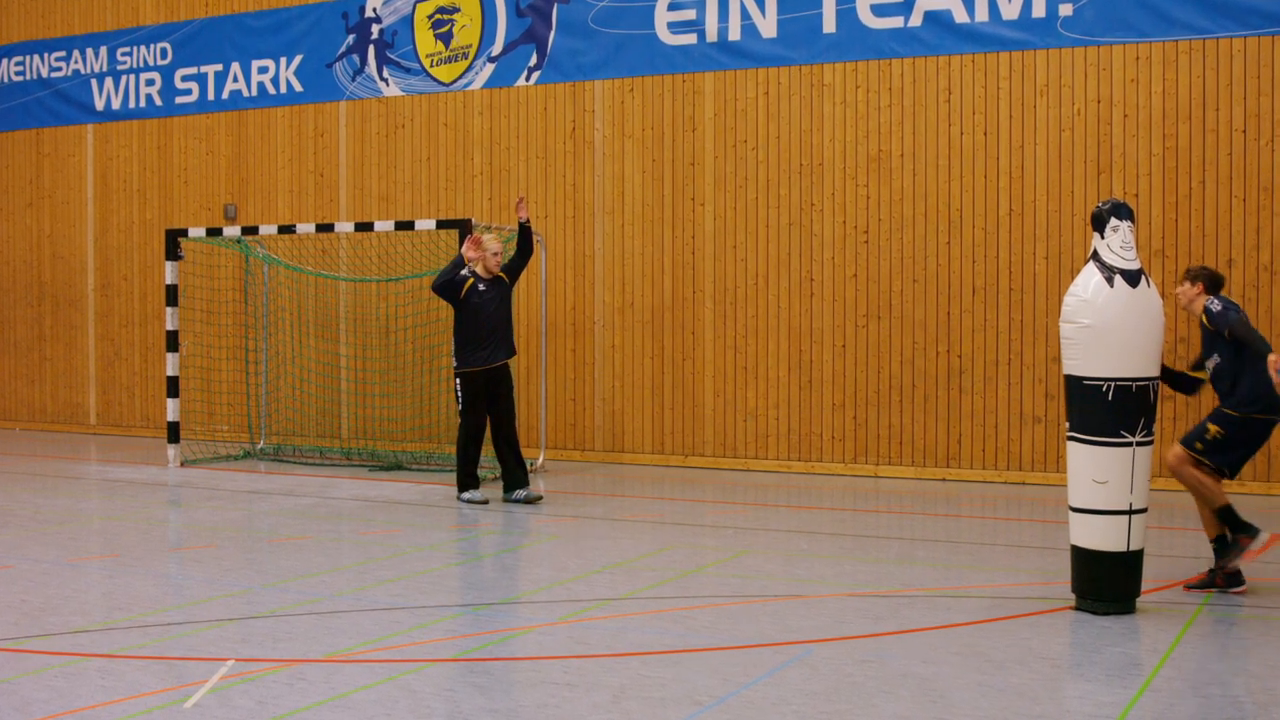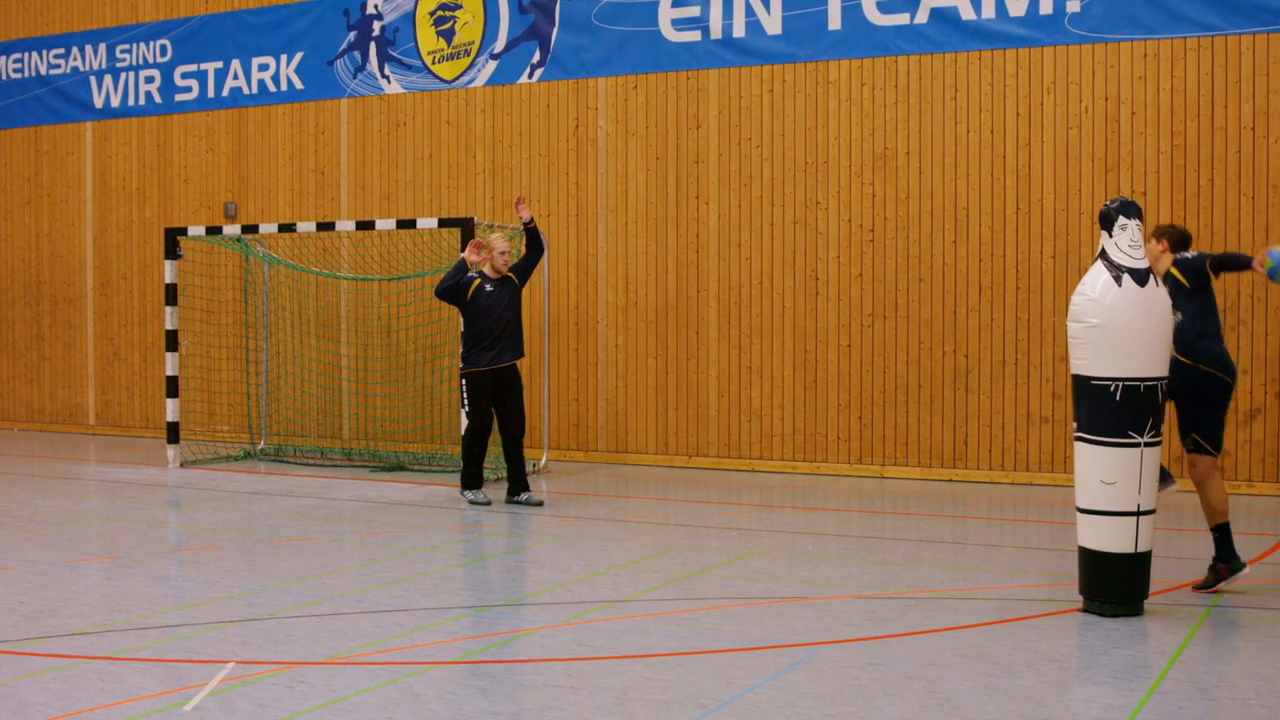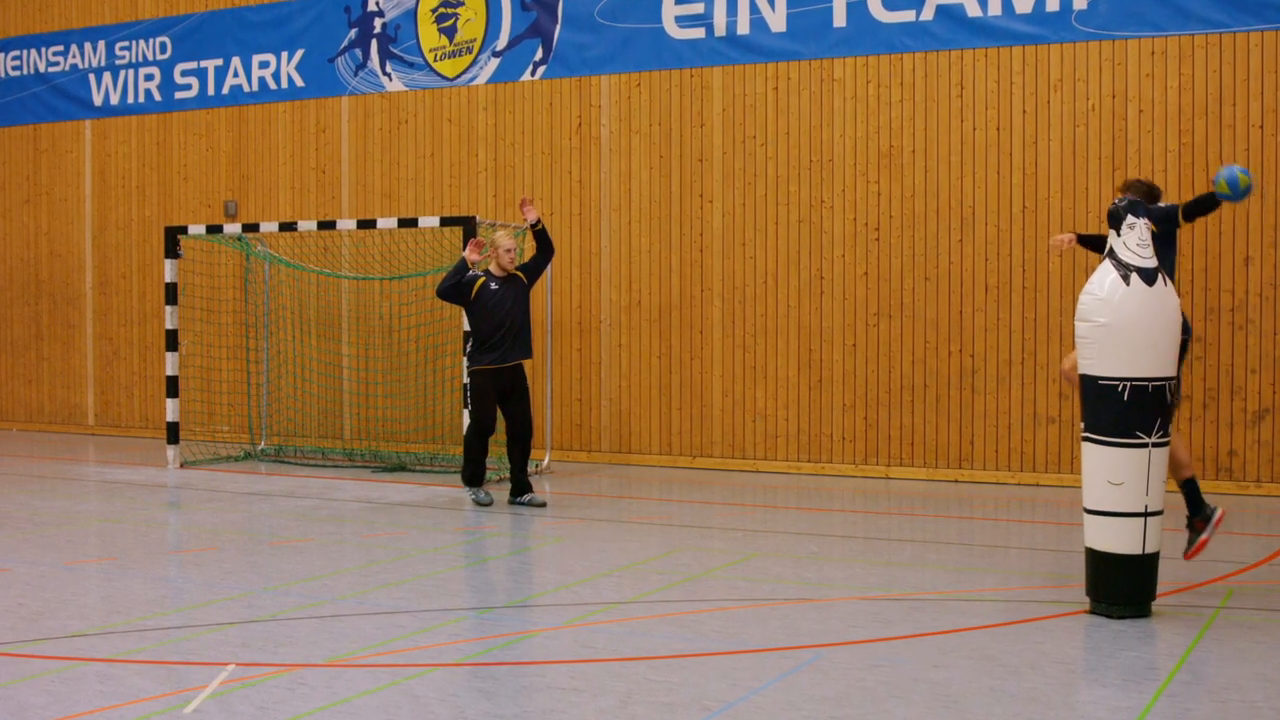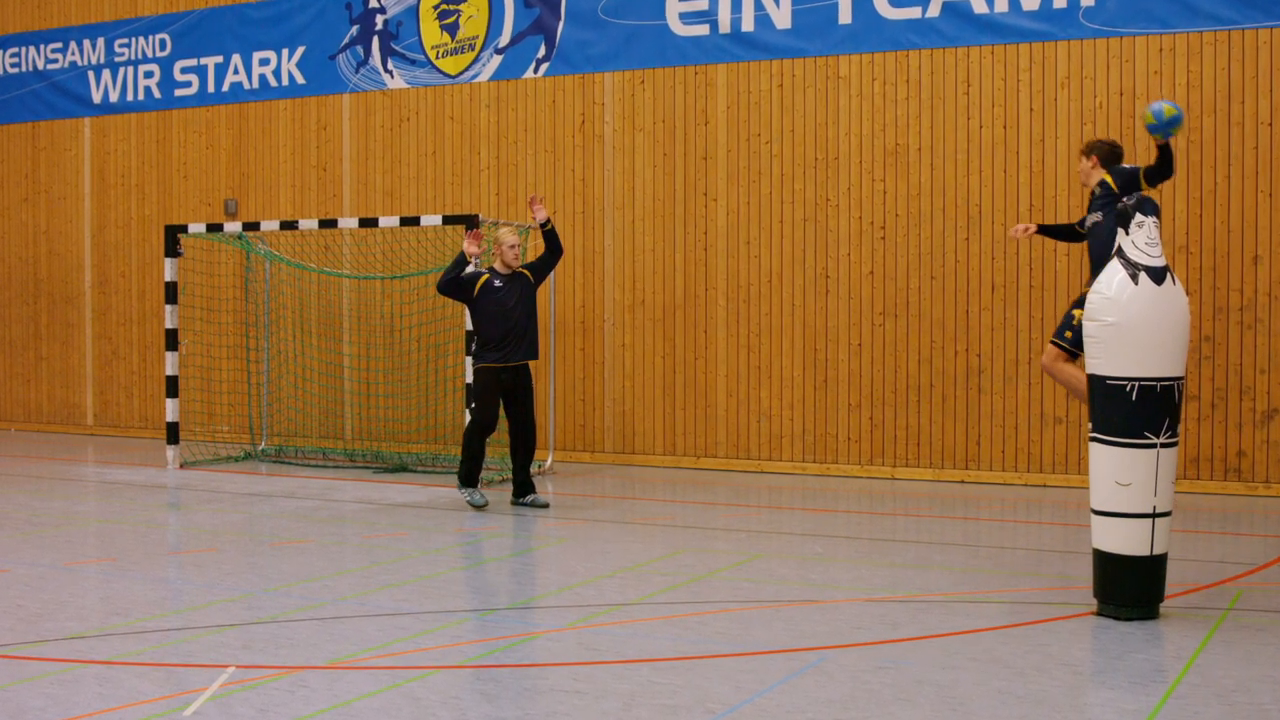
dt=0.7s
person 1, frame 1
left shoulder: (1214, 308)
right shoulder: (1208, 332)
left elbow: (1241, 328)
right elbow: (1189, 385)
right wrist: (1156, 367)
left hip: (1249, 407)
right hip: (1248, 410)
left knee: (1178, 458)
right knee: (1203, 480)
left ankle: (1242, 530)
right ankle: (1227, 572)
person 1, frame 2
left shoulder: (1183, 265)
right shoulder: (1161, 287)
left elbow: (1219, 261)
left wrist: (1253, 261)
left hip: (1200, 366)
right hip: (1210, 375)
right knee: (1203, 468)
left ankle: (1154, 474)
right ankle: (1227, 559)
person 1, frame 3
left shoulder: (1154, 217)
left elbow: (1197, 209)
right elbow: (1112, 246)
left wrist: (1218, 196)
right wrist: (1078, 238)
left knee: (1073, 367)
right ankle: (1199, 513)
person 1, frame 4
left shoulder: (1116, 178)
right shoulder: (1101, 195)
left elbow: (1162, 172)
right elbow: (1077, 233)
left wrist: (1162, 143)
right wrist: (1038, 229)
left knee: (1053, 360)
person 2, frame 1
left shoulder: (503, 279)
right shoulder: (464, 283)
left elbow: (525, 253)
right elbow: (438, 285)
left wrist: (523, 223)
right wrist: (462, 258)
left hip: (499, 367)
right hip: (470, 370)
left knee: (506, 428)
right knee: (472, 428)
left ankle: (515, 486)
right ankle: (467, 487)
person 2, frame 2
left shoulder: (513, 280)
right shoulder: (471, 284)
left elbow: (536, 252)
right elbow: (442, 291)
left wrist: (528, 222)
right wrist: (465, 262)
left hip: (508, 369)
right hip: (477, 370)
left knee: (515, 429)
right knee: (479, 428)
left ankle: (518, 489)
right ankle: (470, 486)
person 2, frame 3
left shoulder: (521, 278)
right shoulder: (476, 283)
left elbow: (546, 252)
right elbow: (443, 291)
left wrist: (535, 223)
right wrist: (466, 261)
left hip: (514, 368)
right hip: (483, 368)
left knee: (522, 428)
right knee: (482, 424)
left ankle: (520, 489)
right ankle: (473, 481)
person 2, frame 4
left shoulder: (527, 277)
right shoulder: (479, 280)
left elbow: (555, 253)
right elbow: (444, 286)
left wrist: (545, 223)
right wrist: (465, 256)
left hip: (520, 367)
right hip: (488, 366)
left knee: (524, 429)
right knee: (483, 422)
left ankle: (523, 490)
right ankle: (467, 482)
